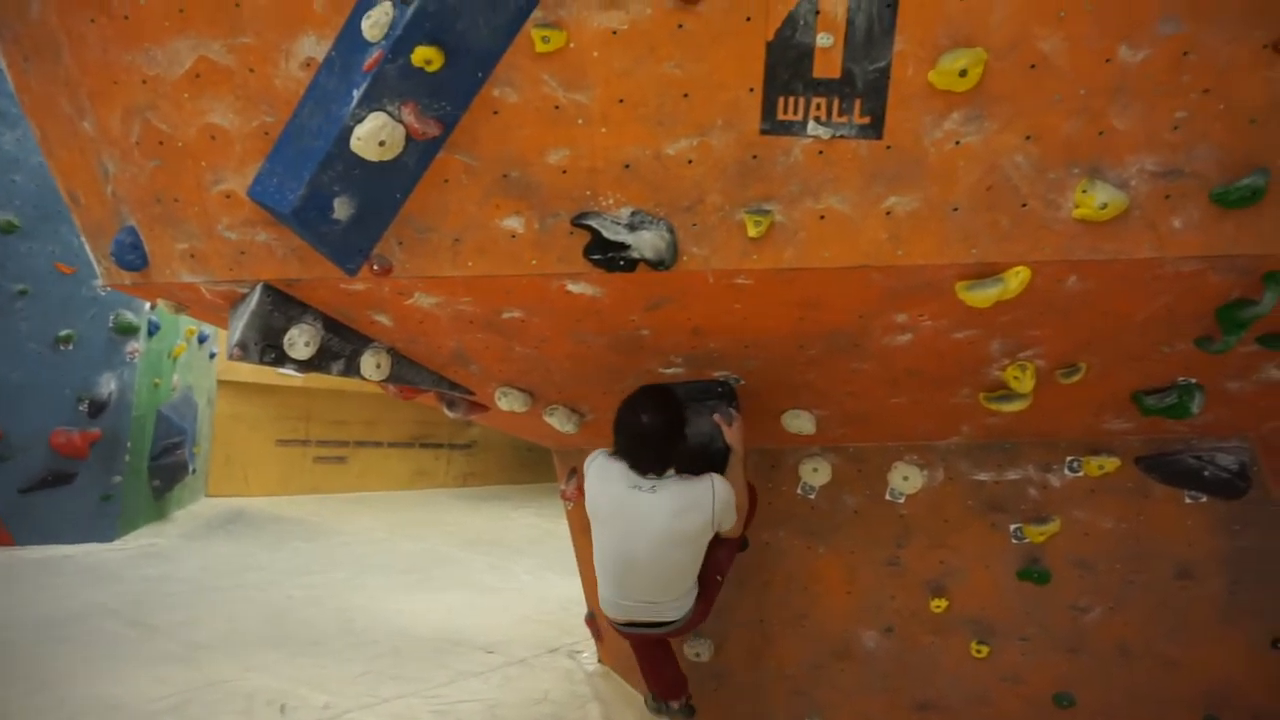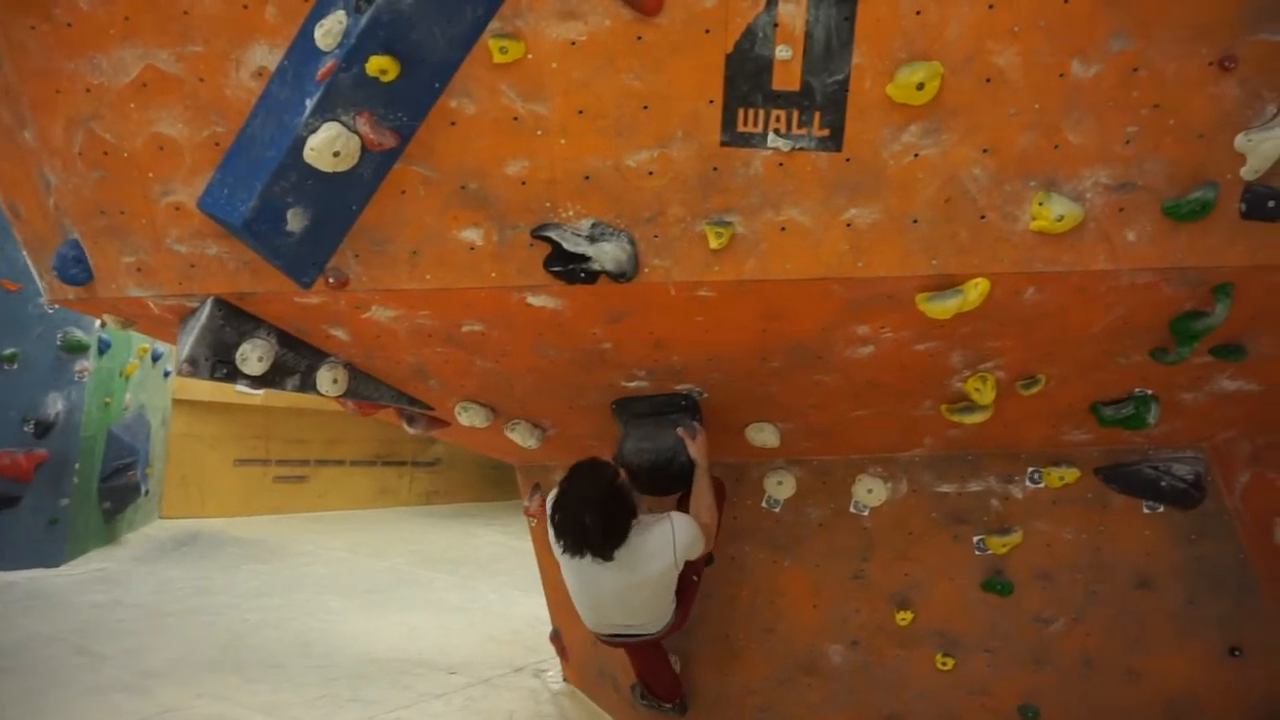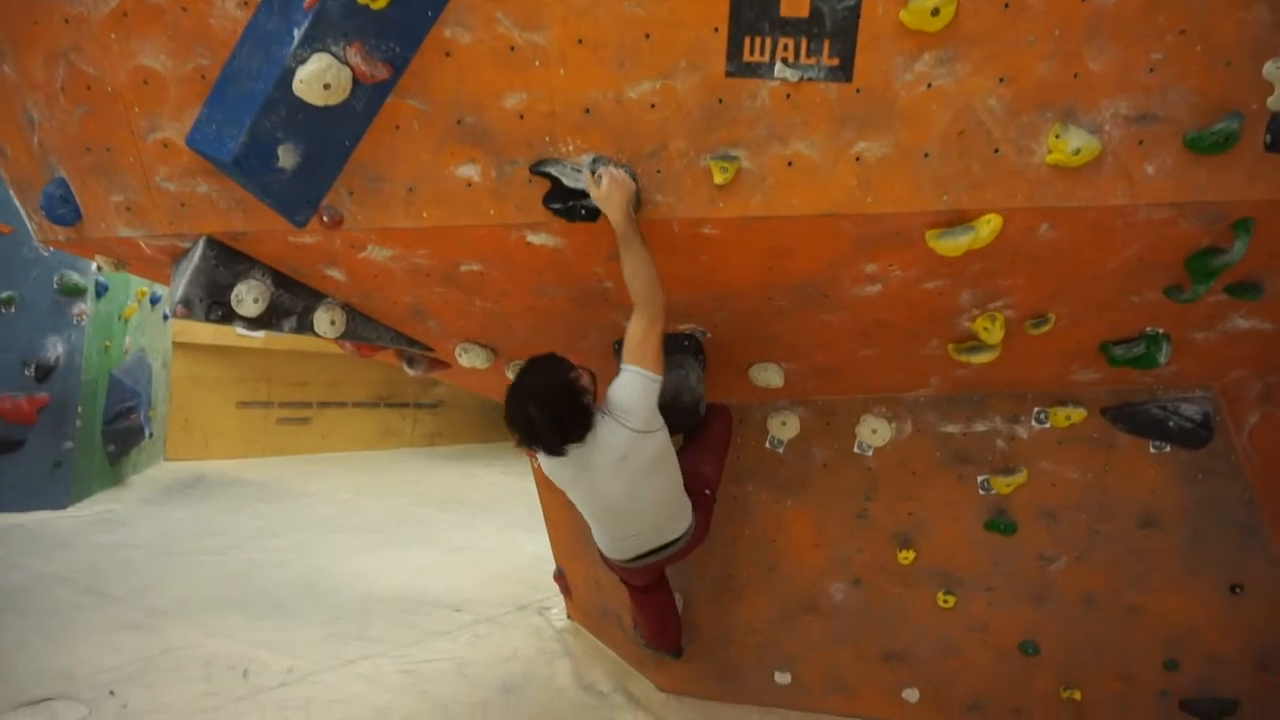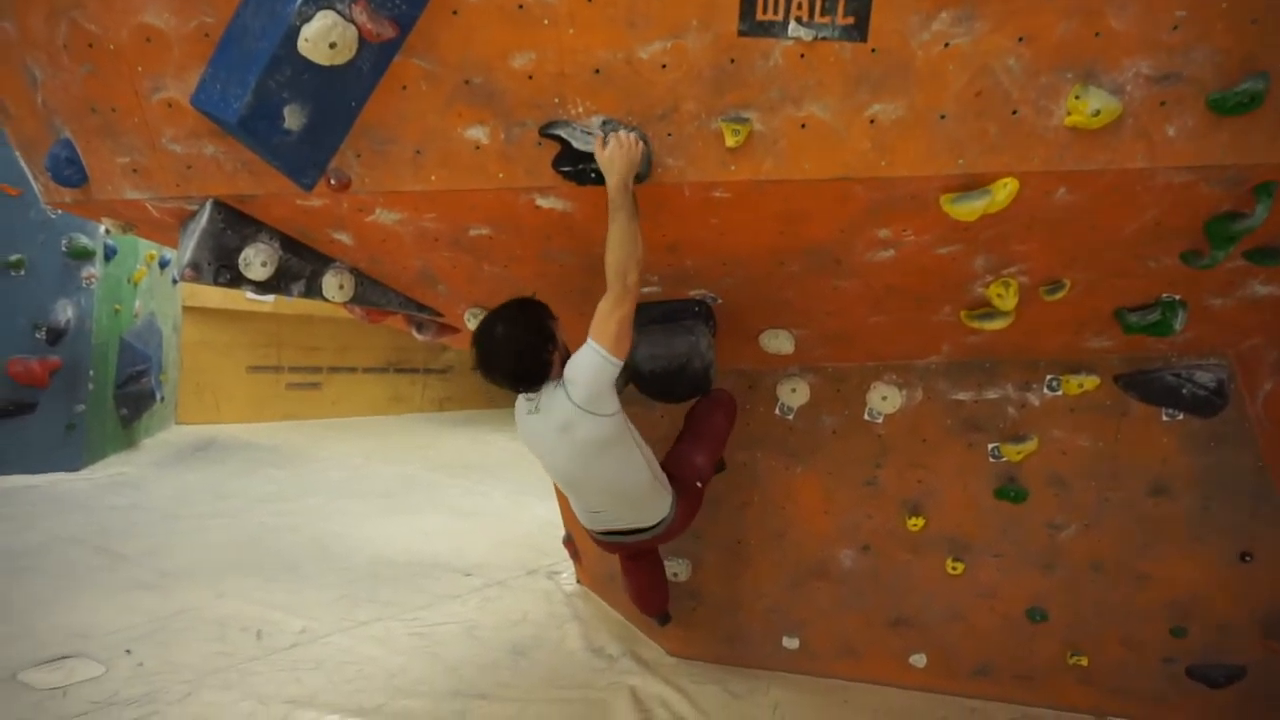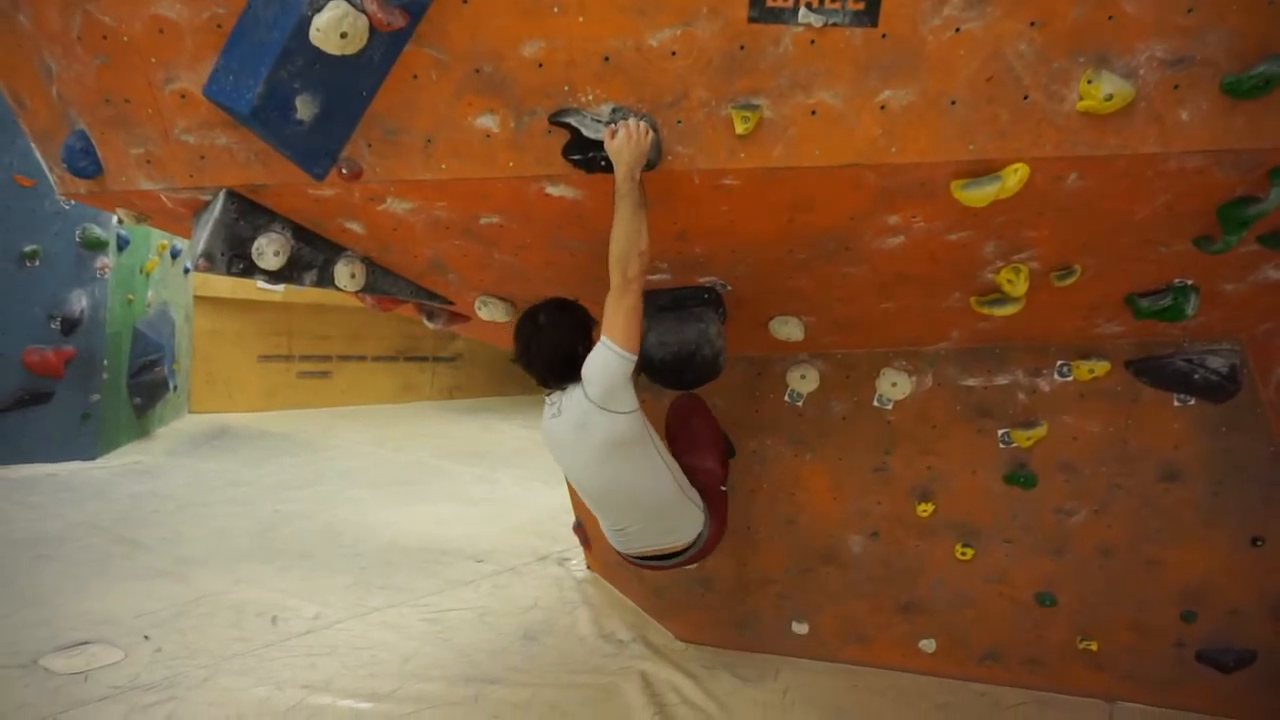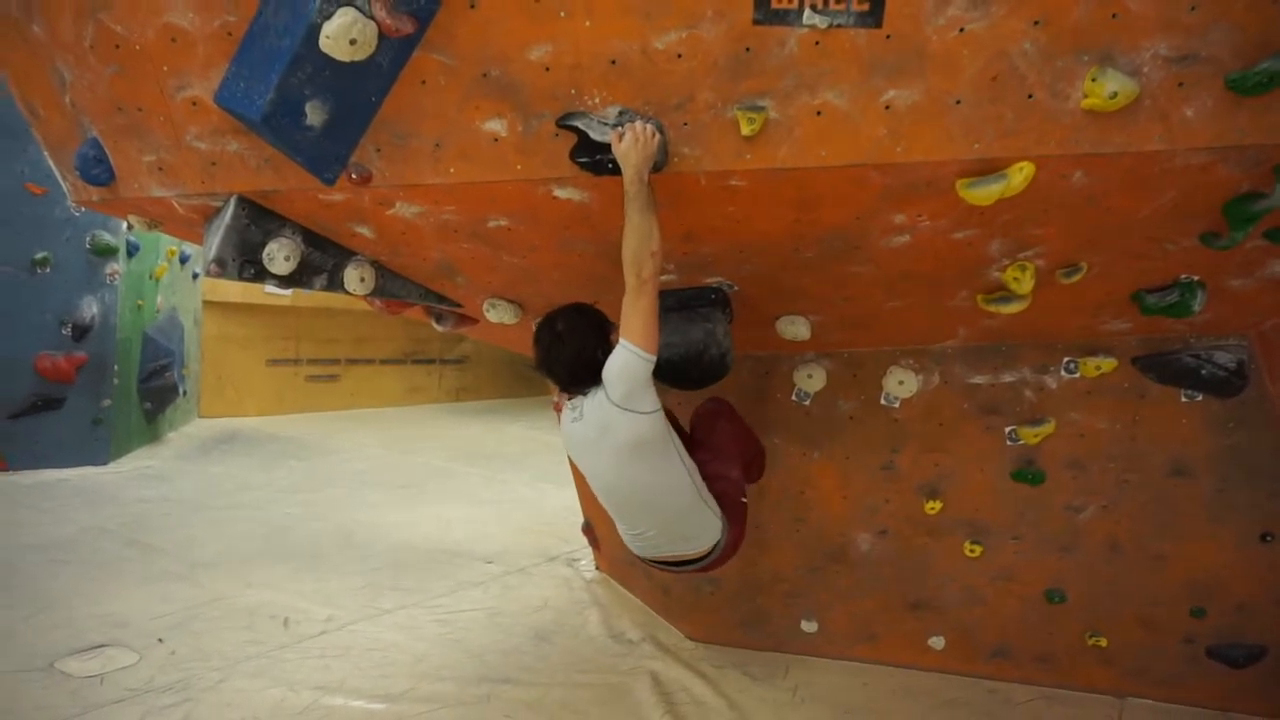
dt=0.5s
person 1, frame 1
left shoulder: (596, 469)
right shoulder: (709, 493)
right elbow: (734, 526)
right wrist: (736, 449)
left hip: (617, 617)
right hip: (679, 618)
right knee: (748, 494)
person 1, frame 2
left shoulder: (558, 522)
right shoulder: (672, 531)
right elbow: (705, 534)
right wrist: (701, 462)
left hip: (606, 631)
right hip: (664, 620)
right knee: (713, 486)
left ankle: (664, 695)
person 1, frame 3
left shoulder: (547, 453)
right shoulder: (629, 413)
right elbow: (649, 308)
right wrist: (621, 215)
left hip: (623, 558)
right hip: (684, 533)
left knee: (644, 583)
right knee: (717, 415)
left ankle: (662, 640)
person 1, frame 4
left shoulder: (526, 411)
right shoulder: (581, 389)
right elbow: (624, 285)
right wrist: (619, 180)
left hip: (606, 531)
right hip: (663, 516)
right knee: (718, 401)
left ankle: (654, 607)
right ankle: (700, 462)
person 1, frame 5
left shoulder: (552, 417)
right shoulder: (598, 388)
right elbow: (628, 277)
right wrist: (627, 170)
left hip: (636, 551)
right hip: (697, 534)
right knee: (687, 407)
right ankle: (714, 458)
person 1, frame 6
left shoulder: (570, 418)
right shoulder: (617, 387)
right elbow: (644, 274)
right wrist: (635, 173)
left hip: (656, 551)
right hip: (712, 543)
right knee: (715, 413)
right ankle: (748, 465)
